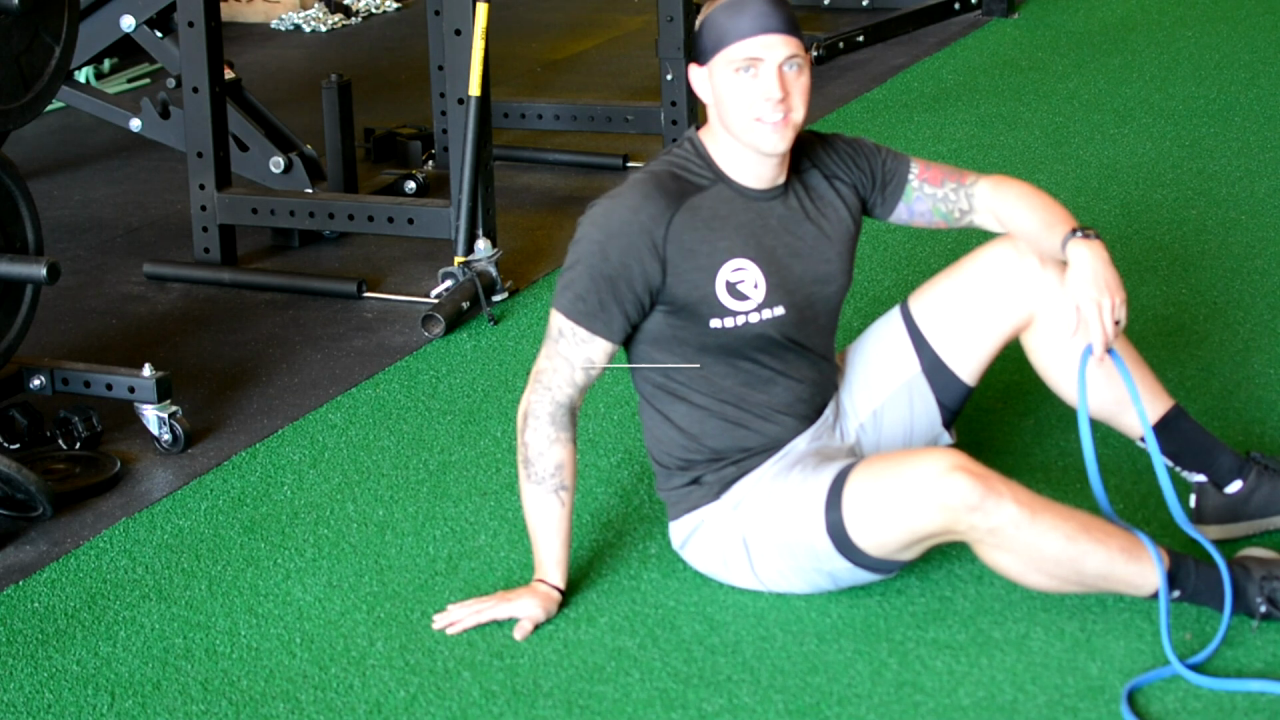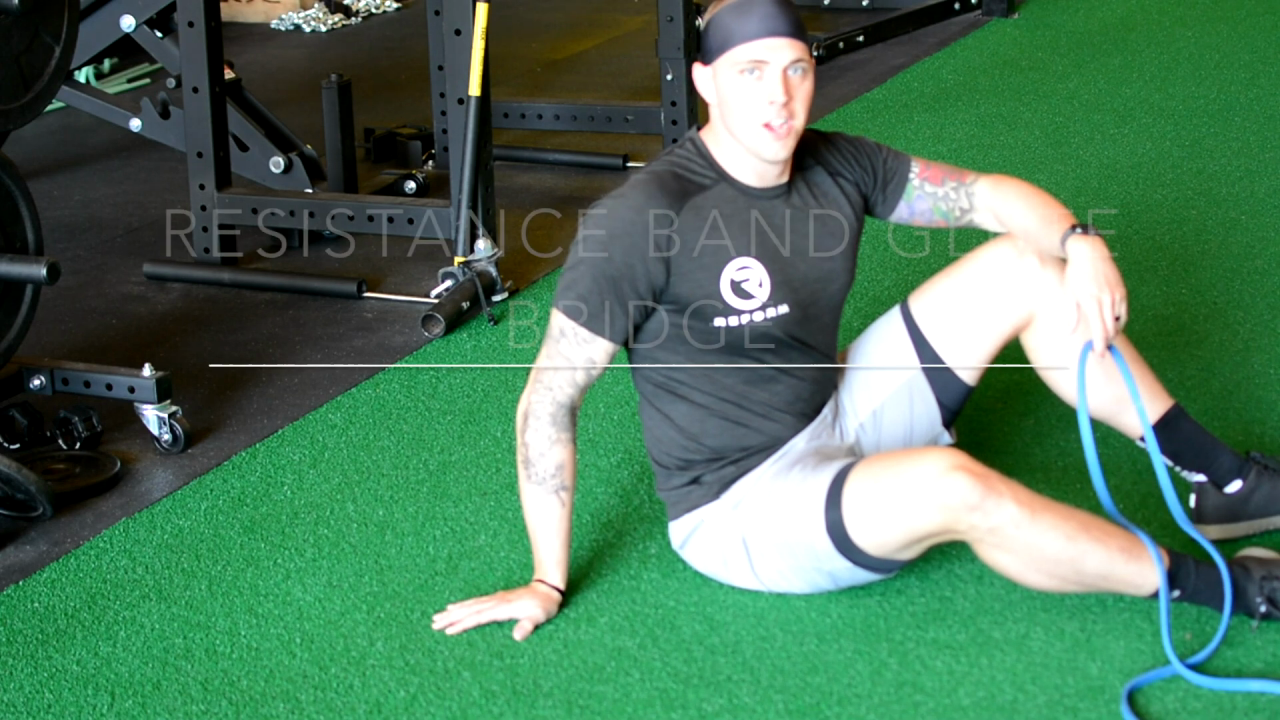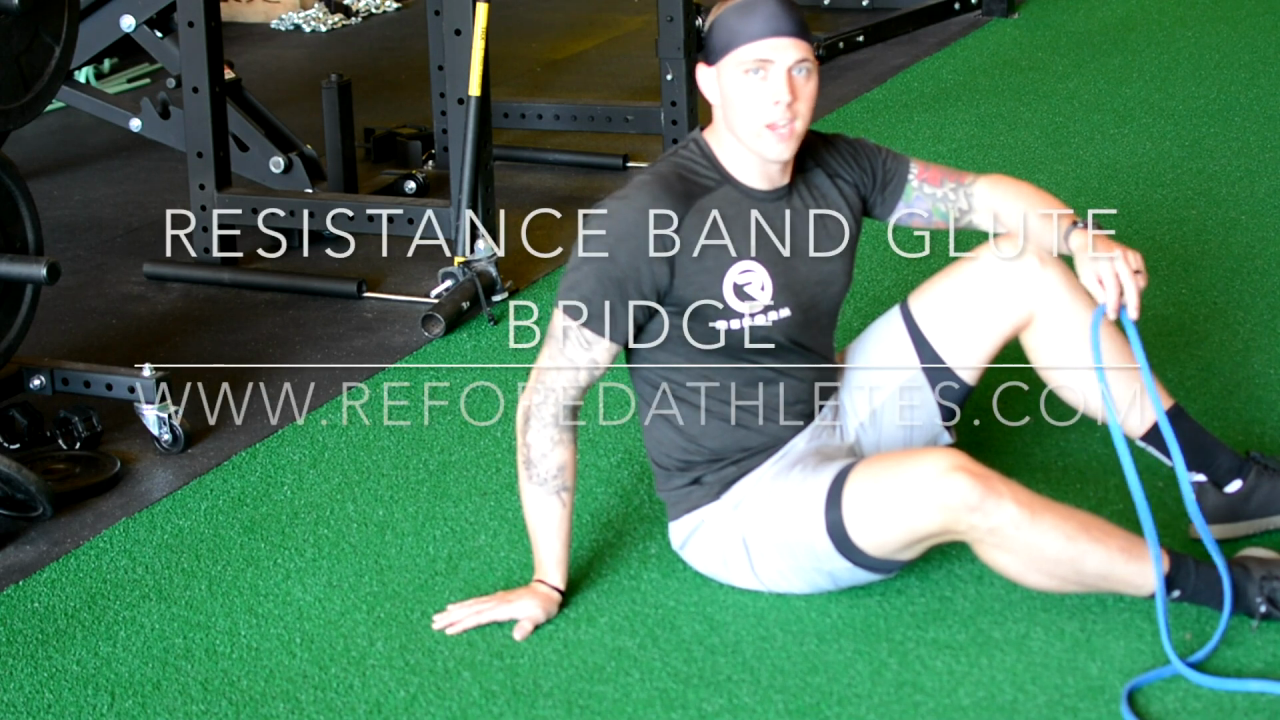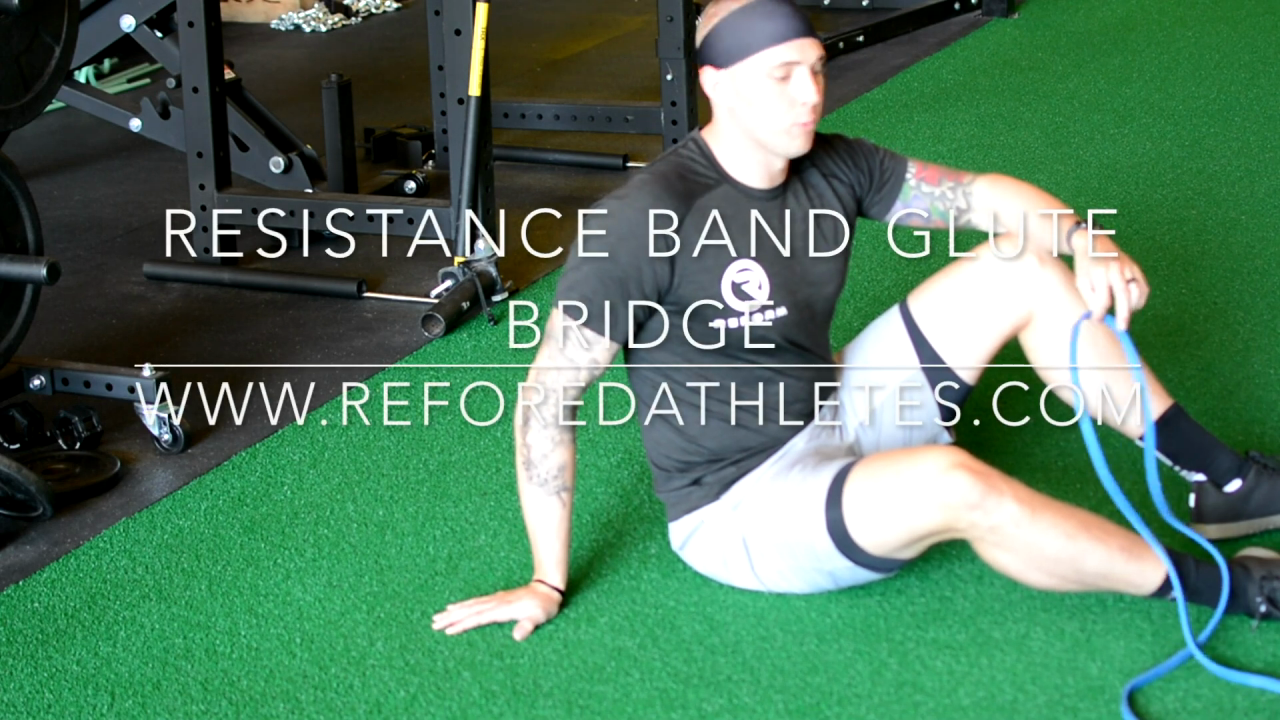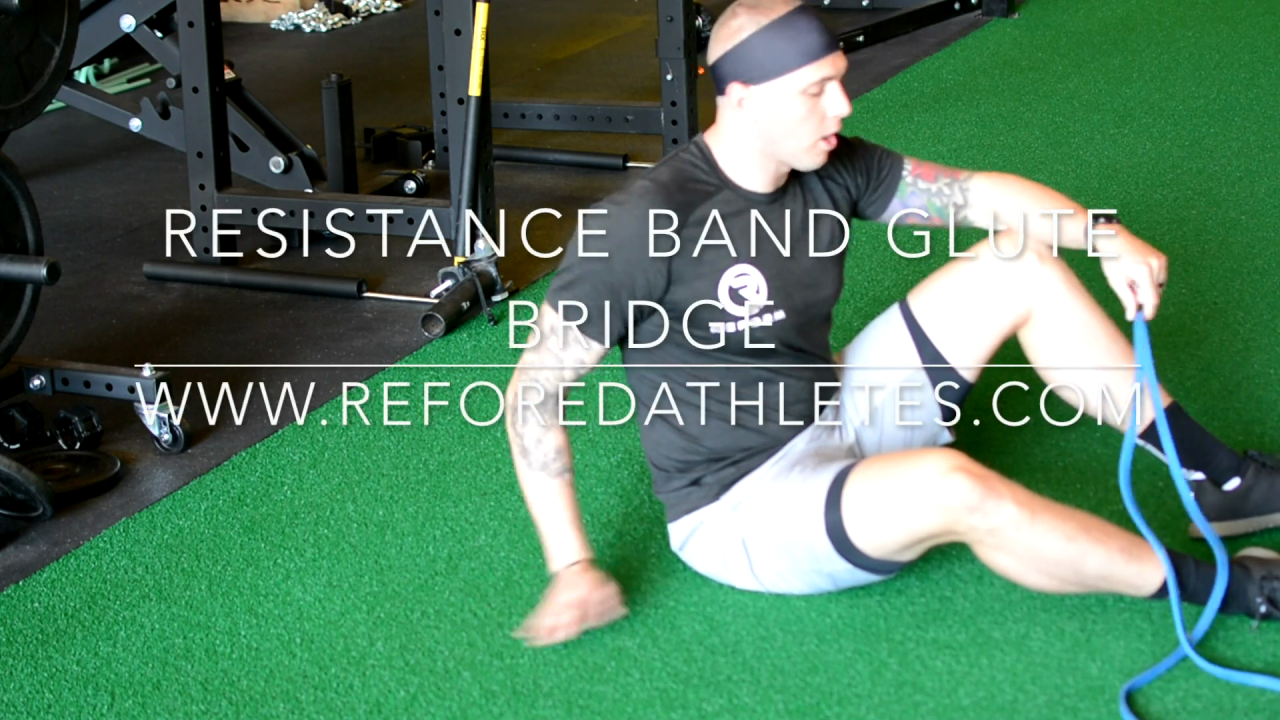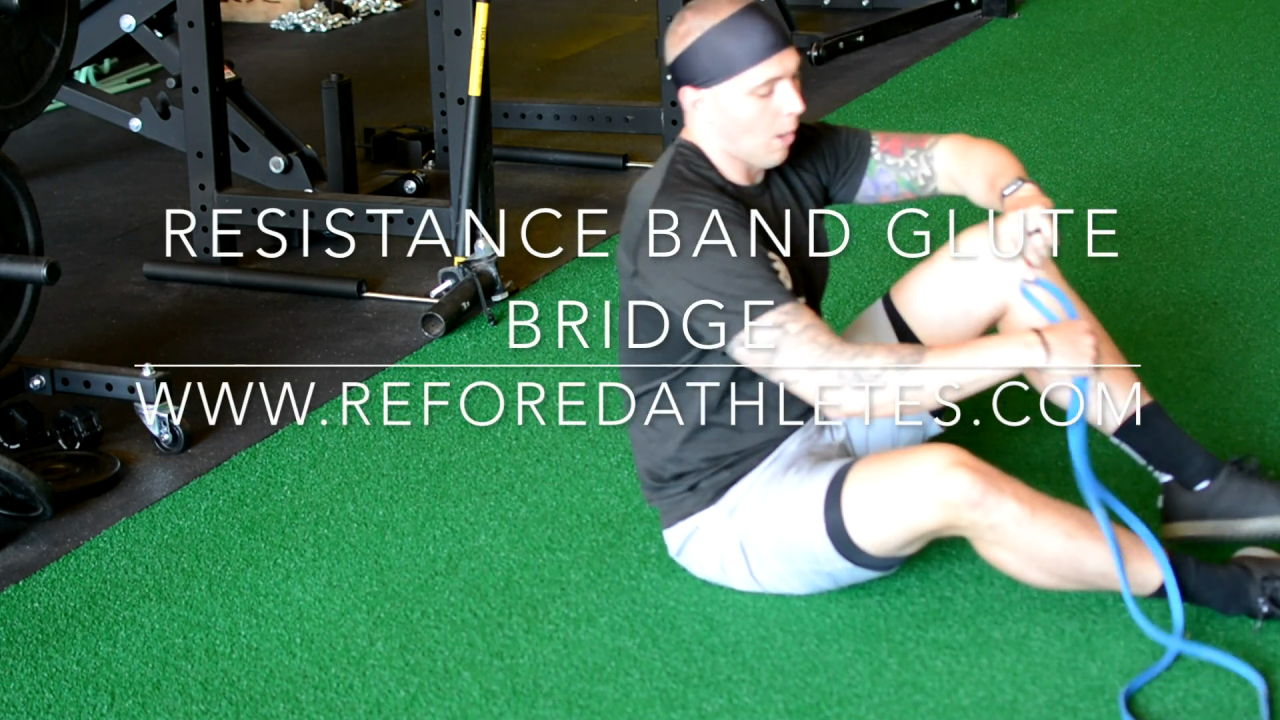
dt=0.5s
person 1, frame 1
left shoulder: (833, 166)
right shoulder: (640, 219)
left elbow: (986, 195)
right elbow: (548, 401)
left wrist: (1082, 245)
right wrist: (548, 583)
left hip: (836, 417)
right hip: (740, 509)
left knee: (1025, 266)
right knee: (950, 485)
right ankle: (1210, 585)
person 1, frame 2
left shoulder: (835, 165)
right shoulder: (642, 220)
left elbow: (987, 195)
right elbow: (547, 400)
left wrist: (1081, 243)
right wrist: (547, 583)
left hip: (840, 417)
right hip: (740, 508)
left knee: (1026, 267)
right knee: (951, 483)
right ankle: (1206, 584)
person 1, frame 3
left shoulder: (835, 166)
right shoulder: (646, 220)
left elbow: (986, 194)
right elbow: (548, 399)
left wrist: (1085, 238)
right wrist: (548, 583)
left hip: (835, 417)
right hip: (741, 509)
left knee: (1025, 267)
right knee: (950, 484)
right ankle: (1202, 583)
person 1, frame 4
left shoulder: (830, 164)
right shoulder: (648, 219)
left elbow: (981, 195)
right elbow: (548, 397)
left wrist: (1086, 241)
right wrist: (548, 583)
left hip: (834, 419)
right hip: (741, 509)
left knee: (1024, 267)
right knee: (949, 480)
right ankle: (1203, 584)
person 1, frame 5
left shoulder: (828, 166)
right shoulder: (644, 227)
left elbow: (980, 191)
right elbow: (532, 394)
left wrist: (1108, 235)
right wrist: (575, 567)
left hip: (831, 417)
right hip: (748, 508)
left knee: (1022, 261)
right knee: (950, 485)
left ankle: (1214, 480)
right ankle: (1210, 584)
person 1, frame 6
left shoulder: (790, 150)
right shoulder: (687, 226)
left elbow: (954, 154)
right elbow: (841, 385)
left wrist: (1017, 196)
right wrist: (1032, 350)
left hip: (815, 421)
right hip: (733, 510)
left knee: (998, 254)
right knee: (950, 479)
left ankle: (1194, 484)
right ankle: (1212, 586)
